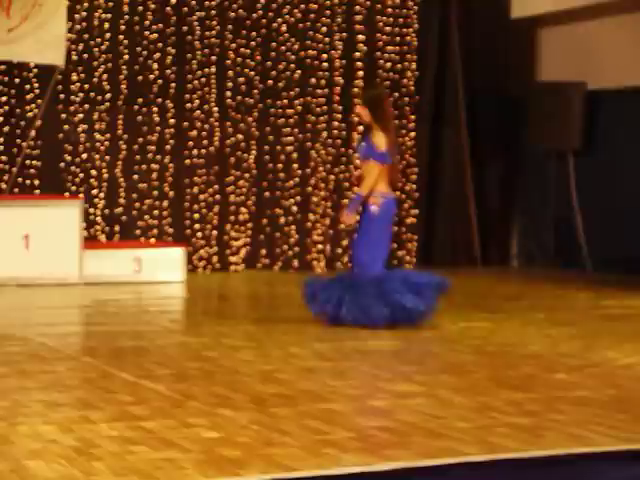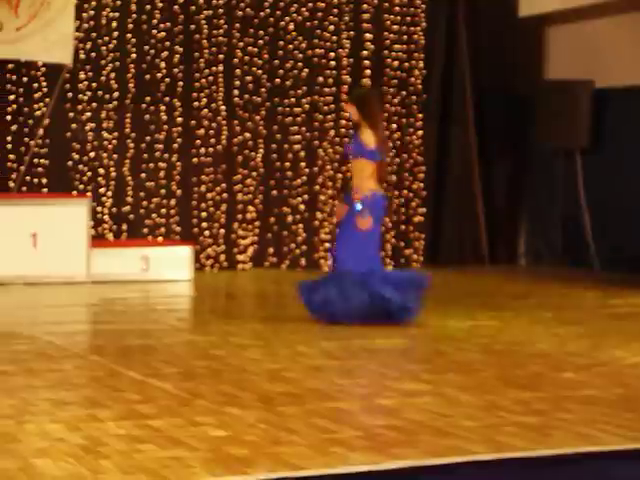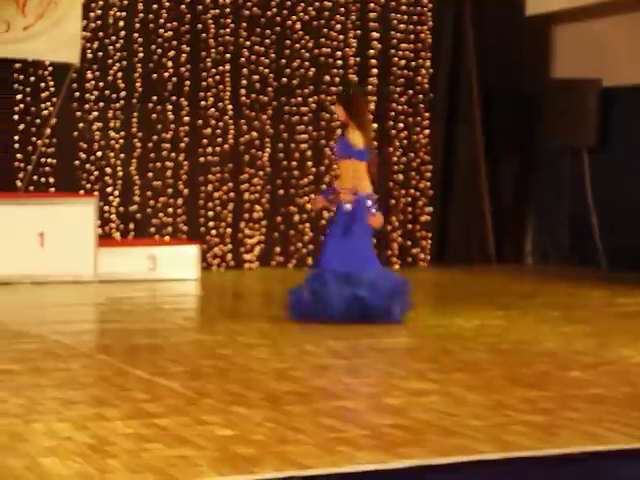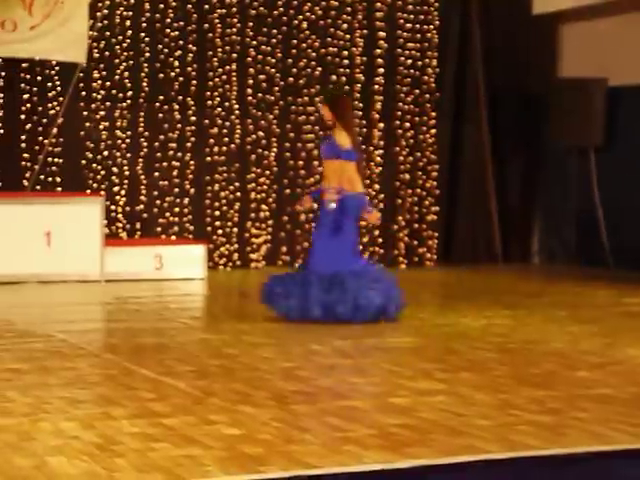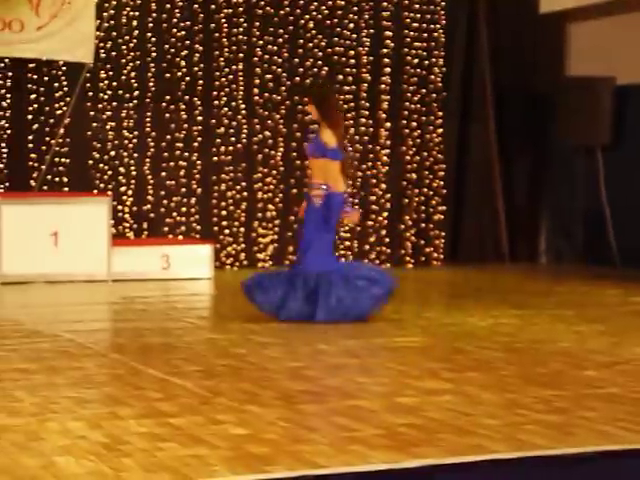
dt=0.1s
person 1, frame 1
left shoulder: (378, 137)
right shoulder: (376, 136)
left elbow: (372, 177)
left wrist: (352, 207)
left hip: (378, 203)
right hip: (377, 203)
left knee: (368, 260)
right knee: (369, 260)
person 1, frame 2
left shoulder: (366, 134)
right shoulder: (365, 134)
left elbow: (367, 175)
left wrist: (362, 211)
right wrist: (346, 202)
left hip: (367, 201)
right hip: (364, 200)
left knee: (347, 255)
right knee: (364, 257)
person 1, frame 3
left shoulder: (355, 135)
right shoulder: (351, 134)
left elbow: (361, 175)
left wrist: (371, 209)
right wrist: (327, 195)
left hip: (353, 202)
right hip: (349, 201)
left knee: (334, 256)
right knee: (358, 258)
left ankle: (334, 303)
right ankle: (382, 303)
person 1, frame 4
left shoulder: (341, 136)
right shoulder: (338, 135)
left elbow: (351, 174)
left wrist: (365, 207)
right wrist: (314, 197)
left hip: (338, 202)
right hip: (333, 201)
left knee: (322, 256)
right knee: (343, 258)
left ankle: (315, 305)
right ankle: (374, 303)
person 1, frame 5
left shoulder: (326, 134)
right shoulder: (326, 132)
left elbow: (336, 173)
left wrist: (346, 206)
right wrist: (308, 200)
left hip: (324, 198)
right hip: (320, 197)
left knee: (315, 255)
right knee: (320, 254)
left ankle: (317, 305)
